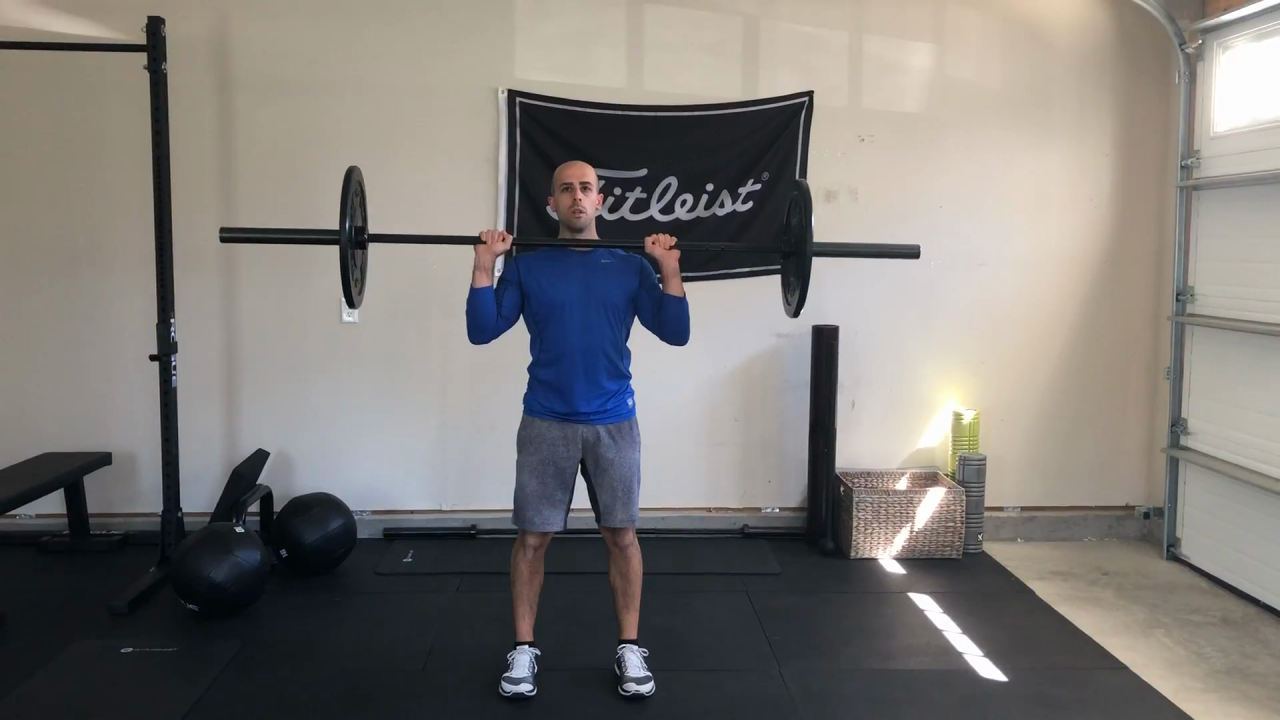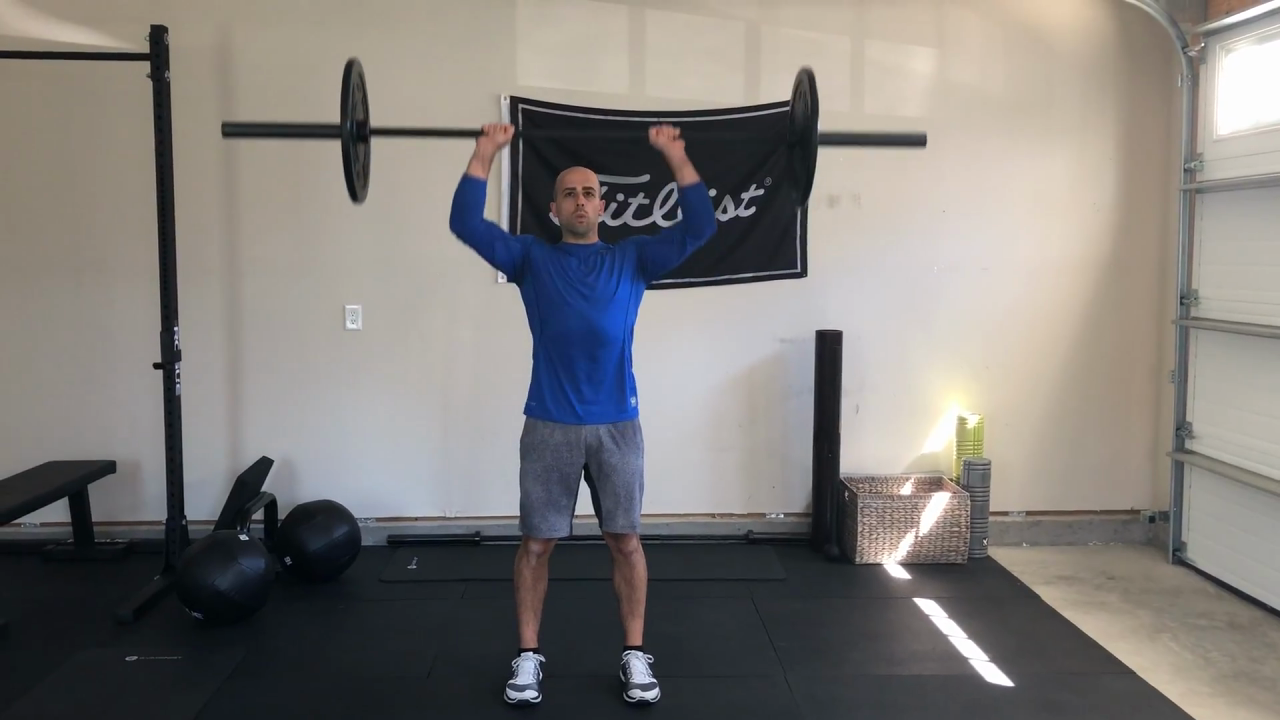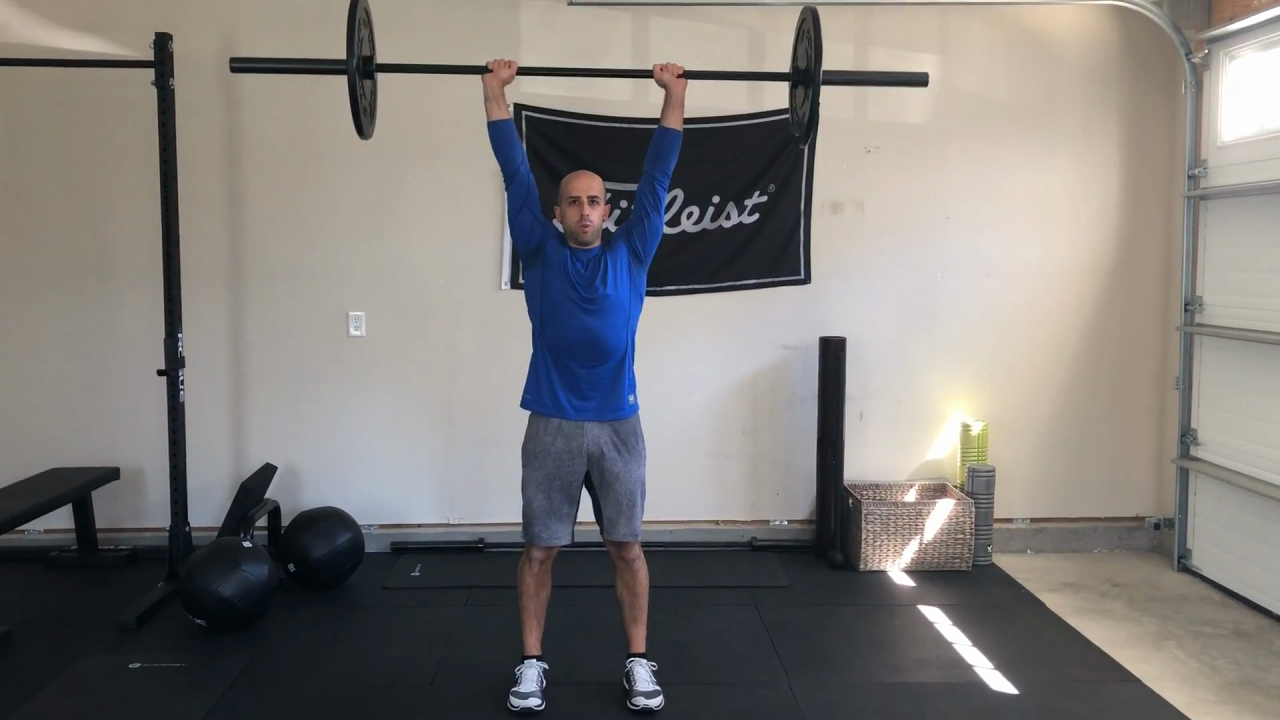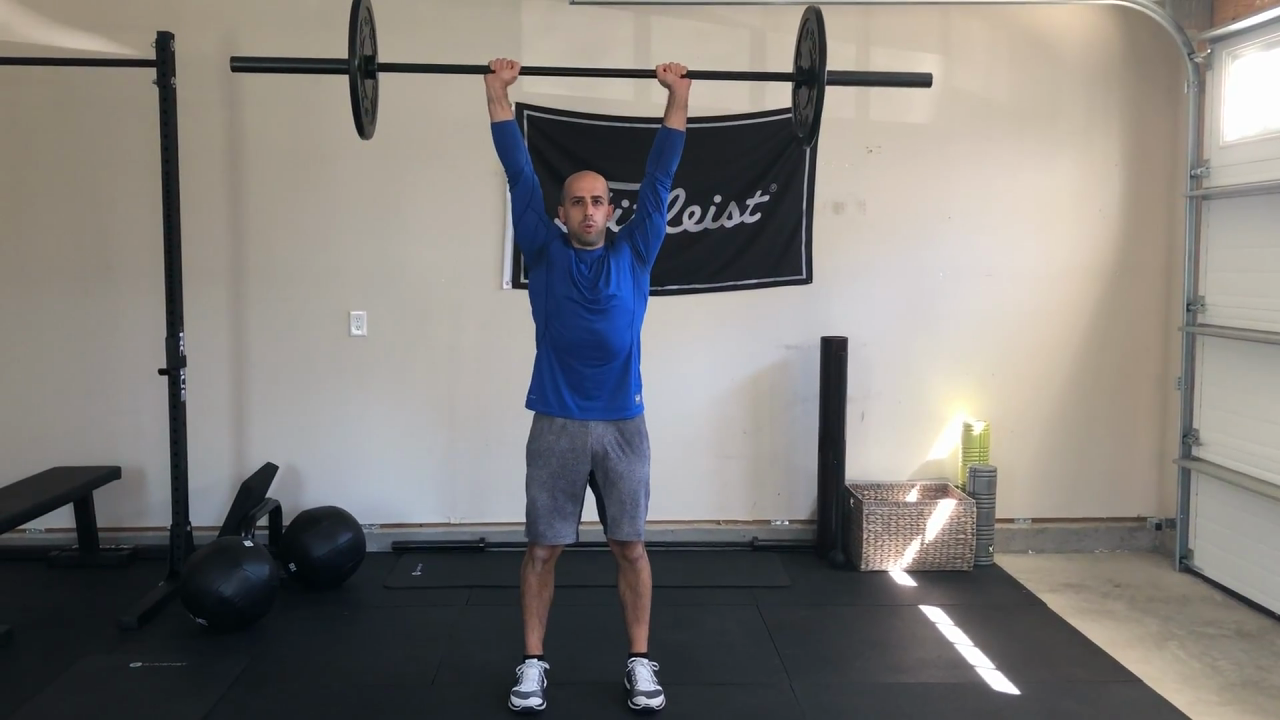
dt=0.5s
person 1, frame 1
left shoulder: (630, 267)
right shoulder: (527, 267)
left elbow: (677, 332)
right elbow: (481, 330)
left wrist: (669, 271)
right wrist: (483, 267)
left hip: (614, 423)
right hip: (546, 423)
left knee: (621, 535)
right knee: (532, 537)
left ankle: (630, 649)
right ankle: (523, 650)
person 1, frame 2
left shoulder: (633, 257)
right shoulder: (531, 257)
left elbow: (700, 227)
right elbow: (465, 224)
left wrist: (676, 157)
right wrist: (484, 154)
left hip: (617, 425)
right hip: (549, 426)
left knee: (625, 540)
right knee: (536, 543)
left ankle: (634, 654)
right ankle: (528, 656)
person 1, frame 3
left shoulder: (632, 252)
right shoulder: (539, 250)
left elbow: (658, 172)
right elbow: (513, 168)
left wrist: (674, 94)
right wrist: (494, 90)
left hip: (618, 427)
right hip: (551, 429)
left knee: (627, 548)
right knee: (538, 551)
left ankle: (638, 663)
right ankle: (531, 664)
person 1, frame 4
left shoulder: (635, 253)
right shoulder: (543, 251)
left elbow: (660, 174)
right elbow: (518, 170)
left wrist: (677, 94)
right wrist: (497, 91)
left hip: (623, 427)
right hip: (556, 428)
left knee: (630, 548)
right knee: (541, 550)
left ankle: (639, 662)
right ankle: (533, 662)
